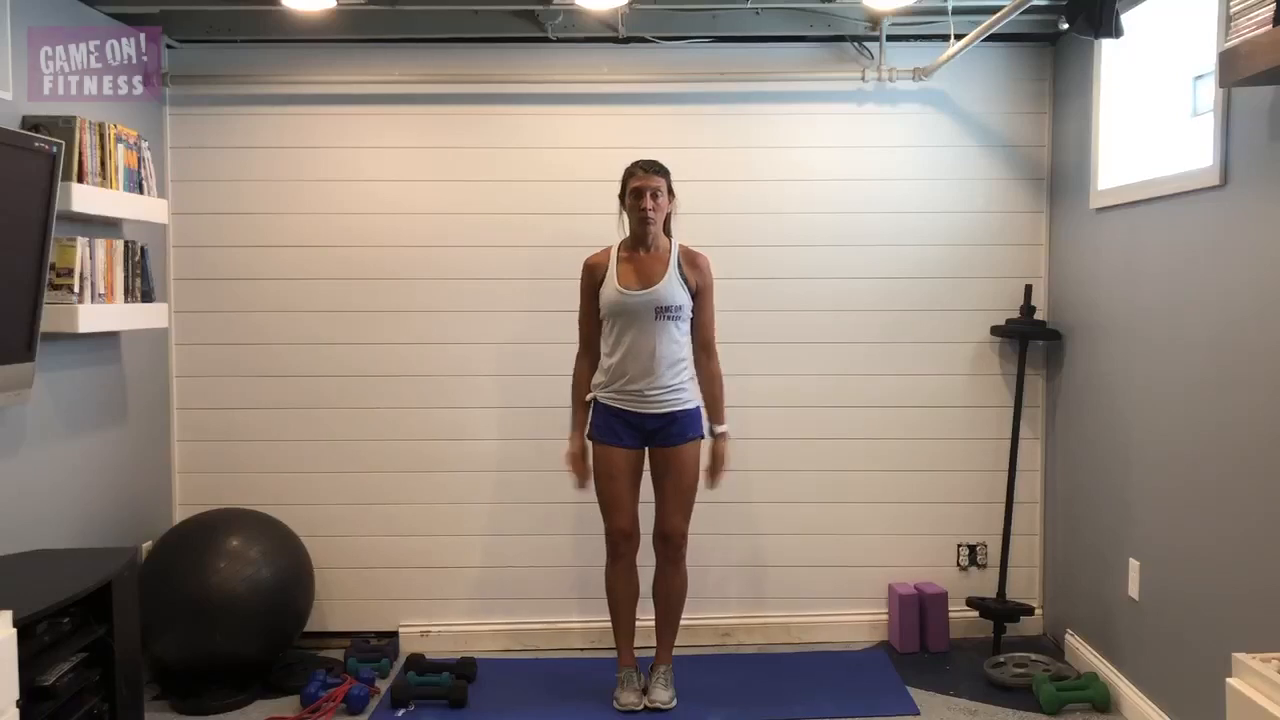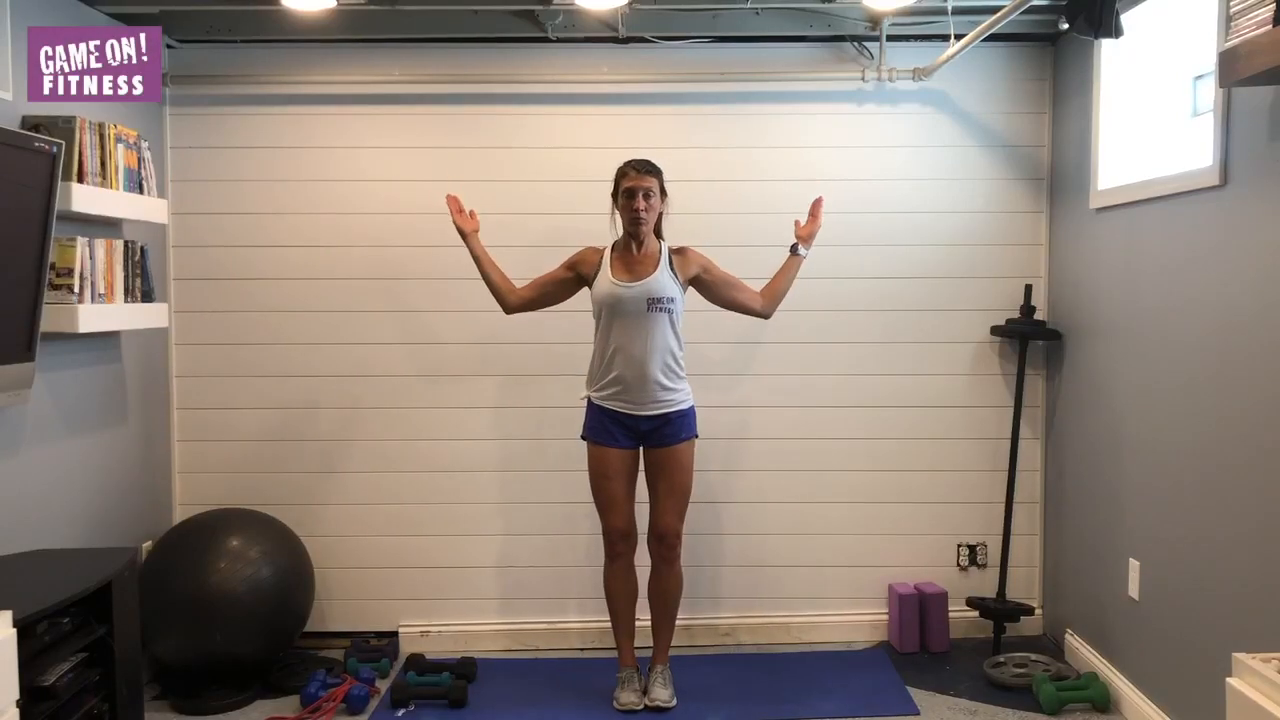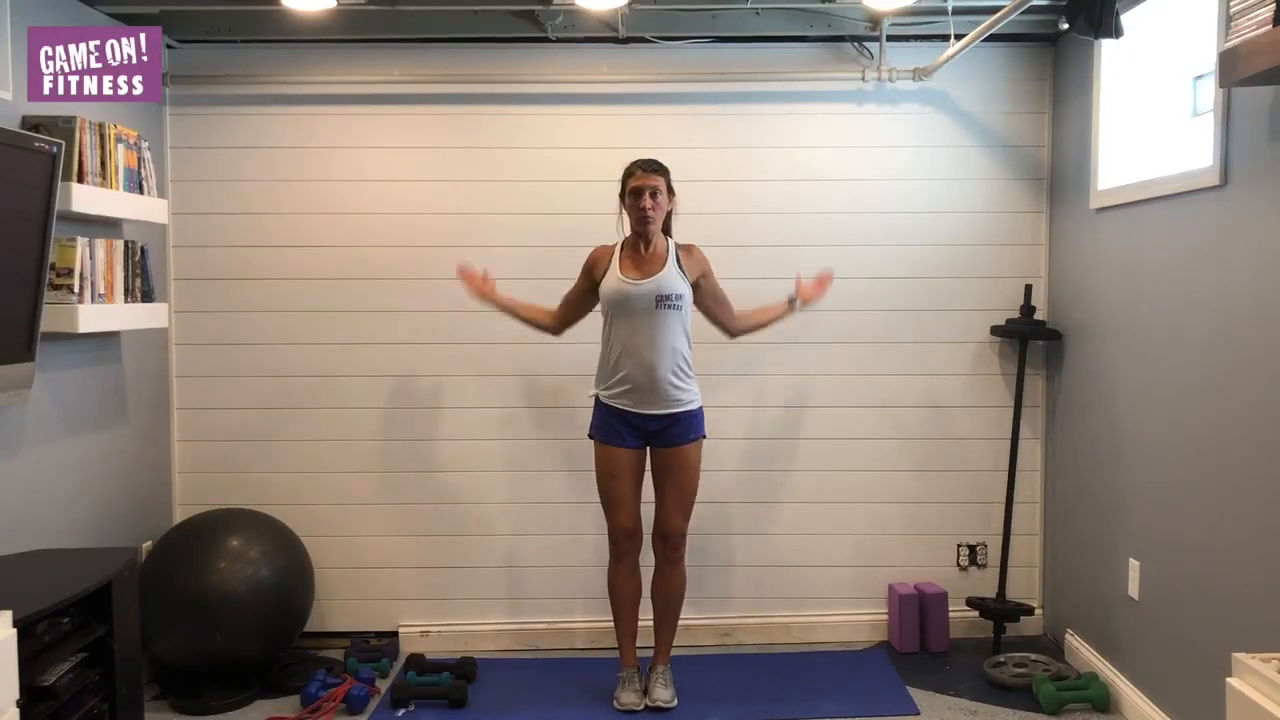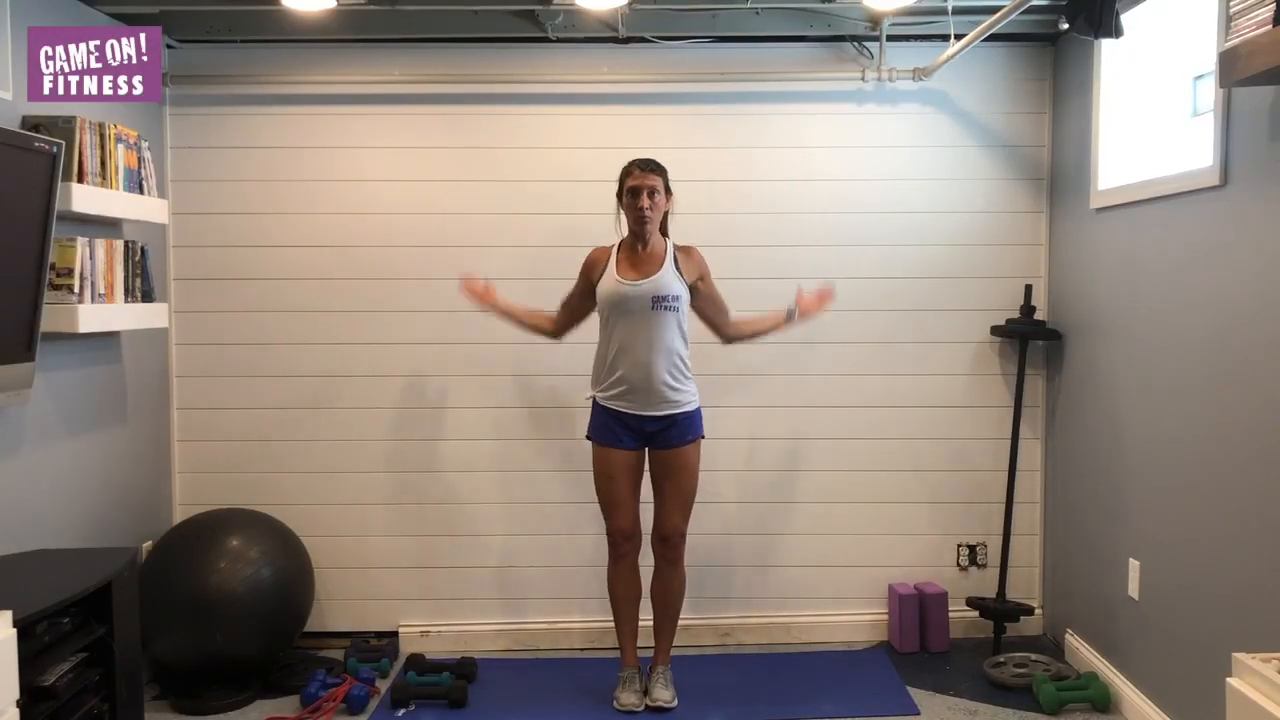
dt=1s
person 1, frame 1
left shoulder: (693, 265)
right shoulder: (598, 266)
left elbow: (706, 356)
right elbow: (587, 355)
left wrist: (720, 430)
right wrist: (577, 432)
left hip: (676, 415)
right hip: (615, 416)
left knee: (671, 542)
right knee: (621, 540)
left ankle: (663, 667)
right ankle: (626, 668)
person 1, frame 2
left shoulder: (685, 262)
right shoulder: (591, 262)
left elbow: (763, 305)
right elbow: (512, 300)
left wrist: (800, 246)
right wrist: (471, 240)
left hip: (671, 415)
right hip: (610, 416)
left knee: (667, 541)
right knee: (618, 541)
left ankle: (661, 666)
right ankle: (627, 669)
person 1, frame 3
left shoulder: (690, 260)
right shoulder: (601, 260)
left elbow: (734, 322)
right elbow: (556, 321)
left wrist: (793, 303)
right wrist: (498, 298)
left hip: (679, 415)
right hip: (617, 415)
left knee: (671, 540)
right knee: (623, 540)
left ankle: (661, 667)
right ankle: (627, 668)
person 1, frame 4
left shoulder: (688, 261)
right shoulder: (600, 261)
left elbow: (729, 329)
right elbow: (557, 324)
left wrist: (791, 313)
right wrist: (499, 305)
left hip: (677, 415)
right hip: (615, 416)
left knee: (670, 541)
right knee: (622, 540)
left ankle: (662, 667)
right ankle: (629, 667)
